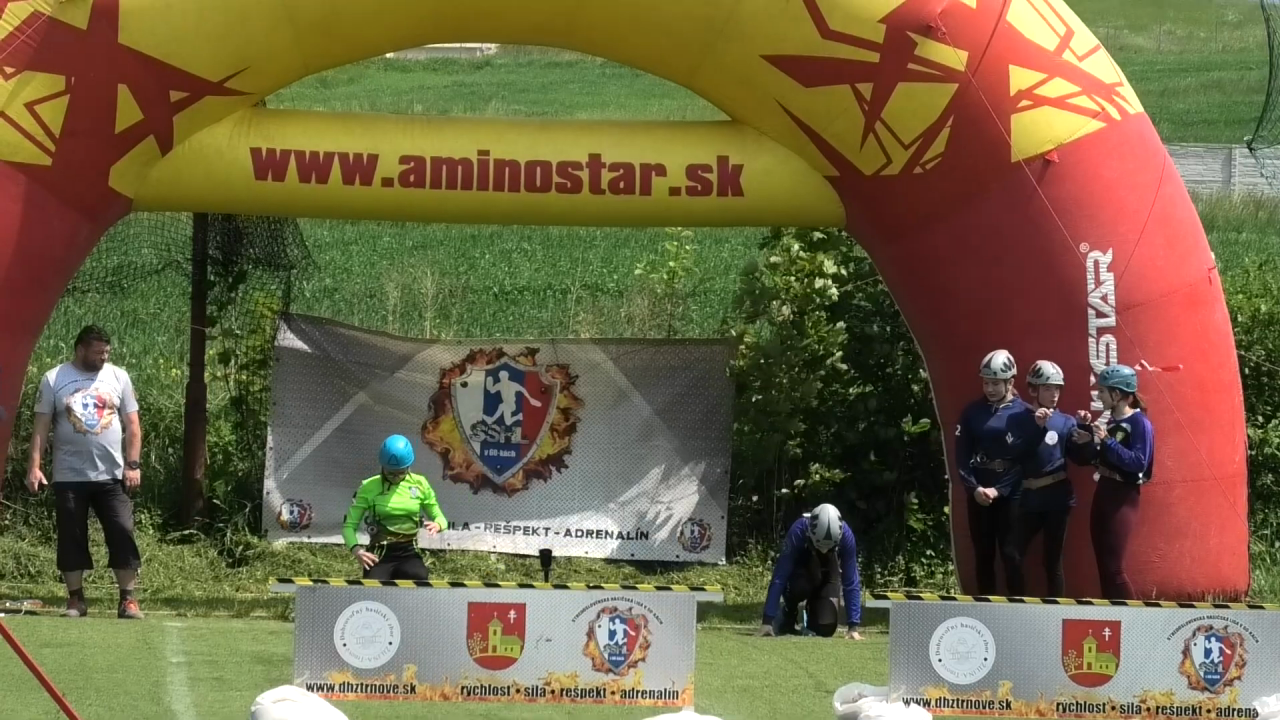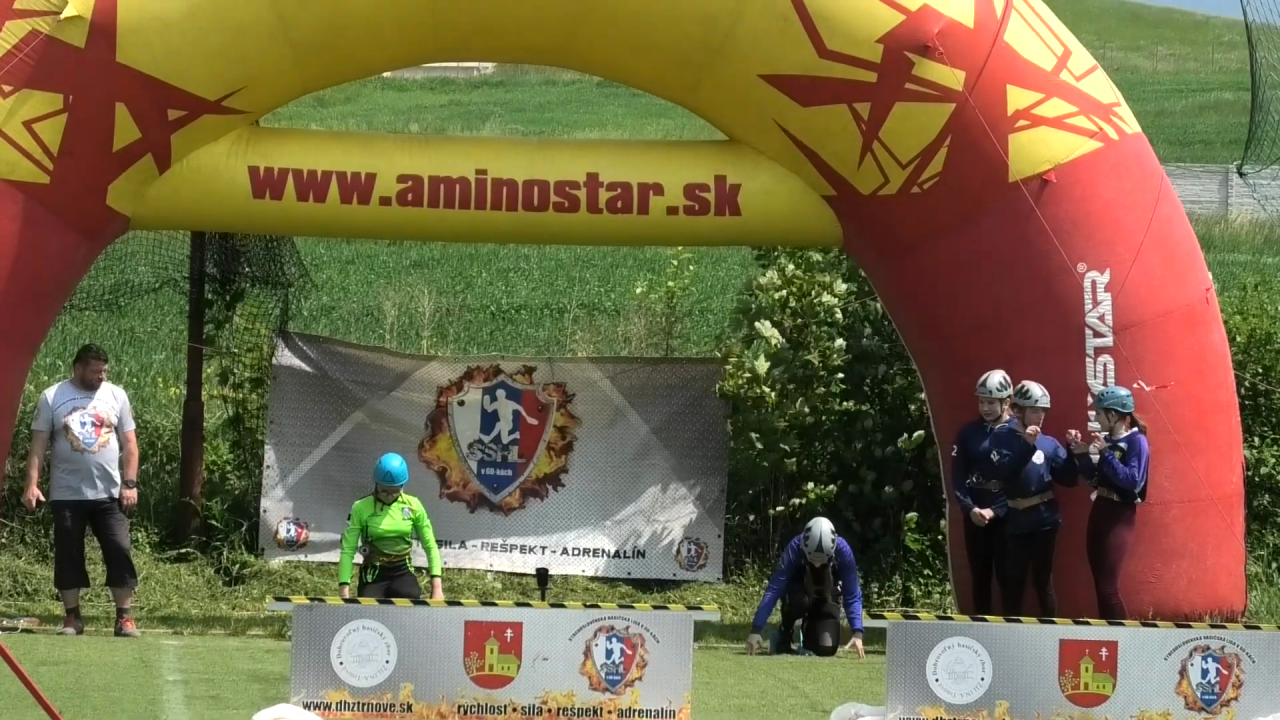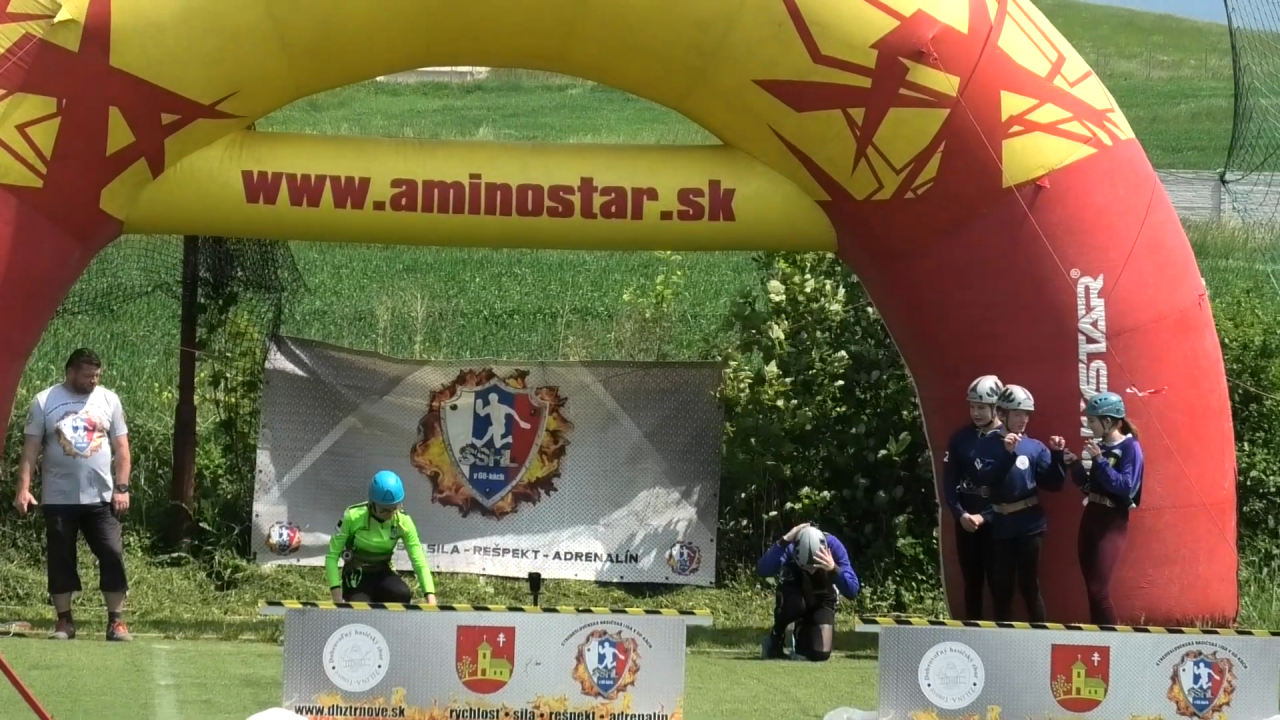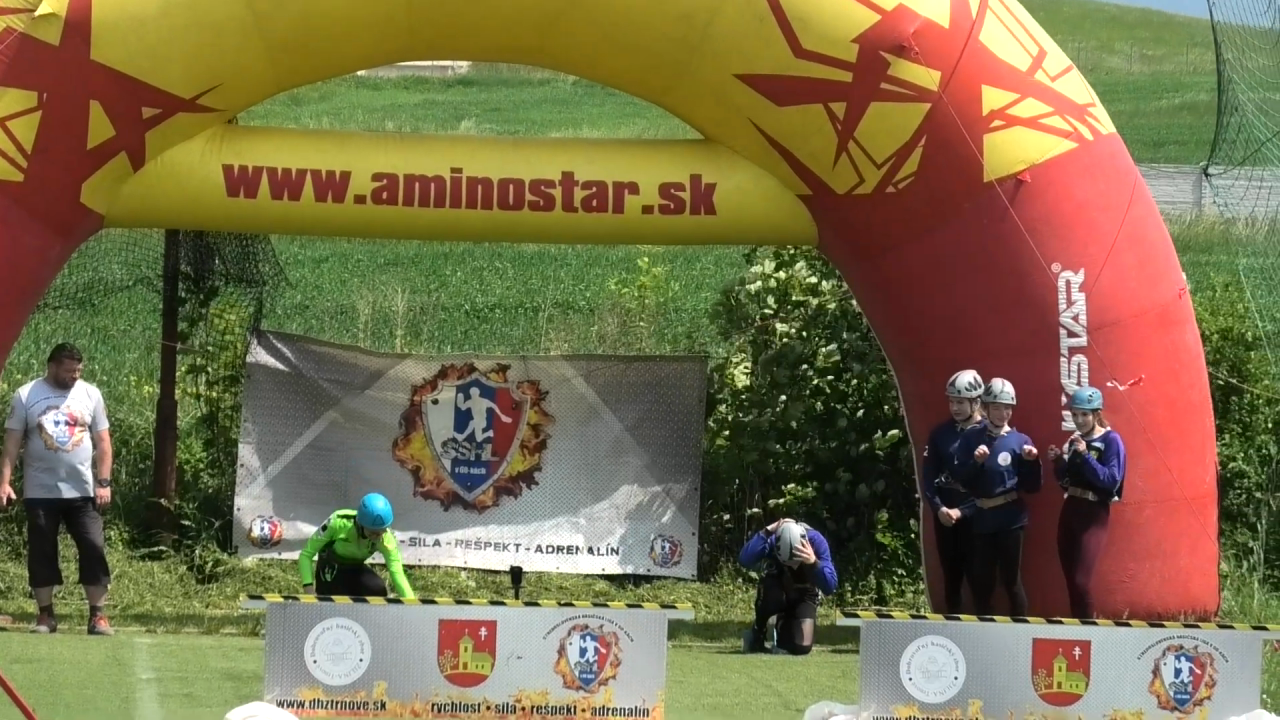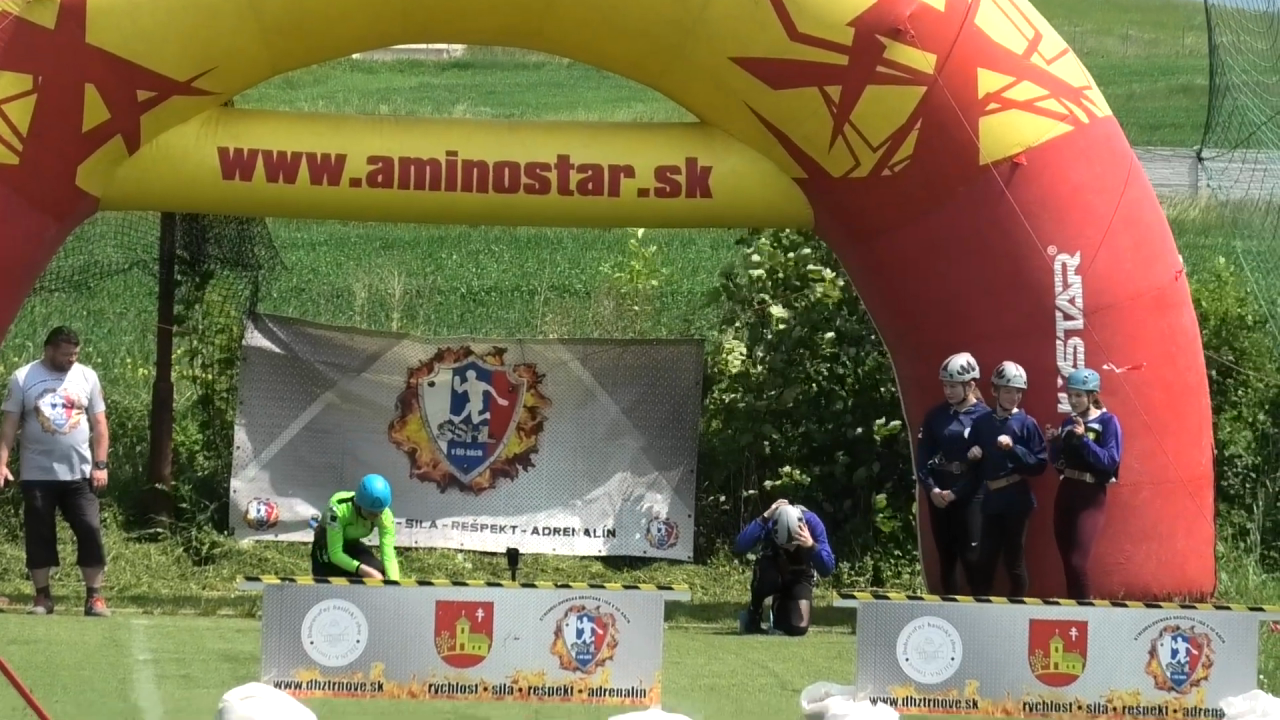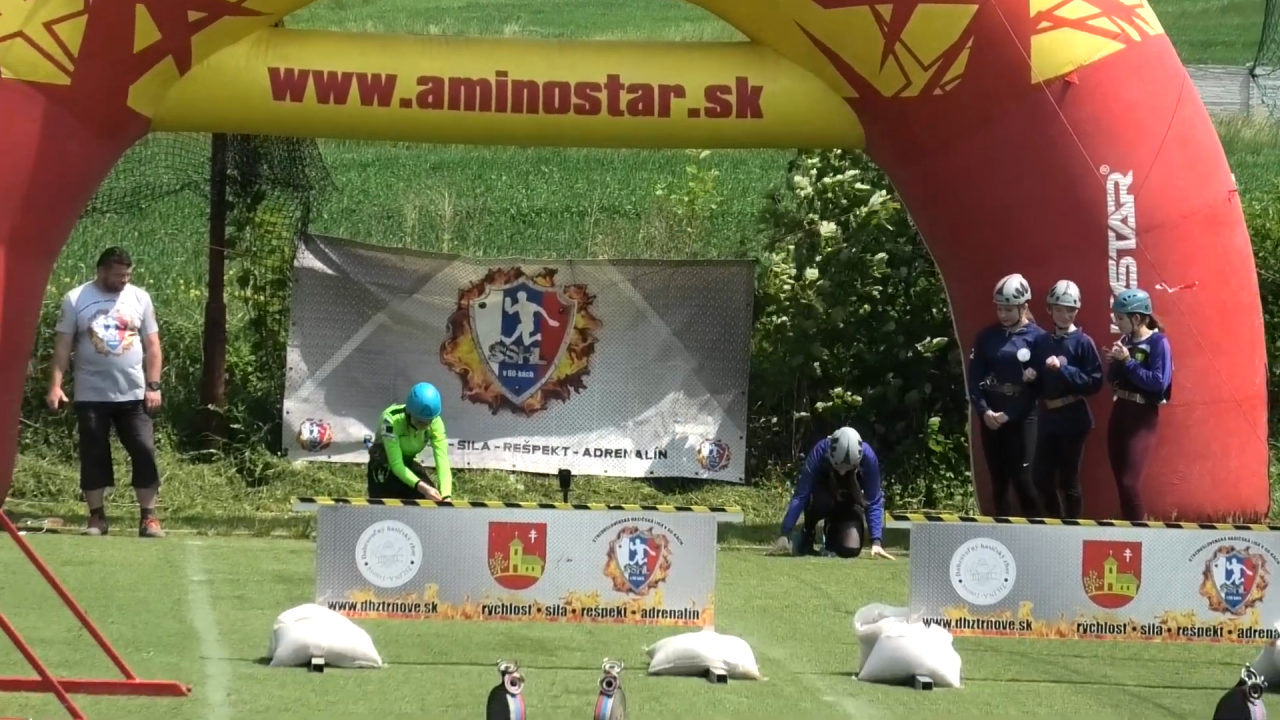
dt=0.4s
person 1, frame 1
left shoulder: (119, 377)
right shoulder: (53, 379)
left elbow: (132, 424)
right elbow: (41, 427)
left wrist: (133, 464)
right wrist: (34, 466)
left hip: (112, 475)
right hip: (69, 477)
left knee: (122, 534)
right knee: (71, 538)
left ankle: (128, 599)
right ankle: (75, 599)
person 1, frame 2
left shoulder: (116, 396)
right shoulder: (52, 397)
left elbow: (129, 443)
right elbow: (38, 444)
left wrist: (130, 484)
right wrist: (31, 484)
left hip: (109, 493)
right hip: (66, 495)
left knee: (119, 552)
right knee: (68, 555)
left ankle: (124, 617)
right ankle: (72, 617)
person 1, frame 3
left shoulder: (109, 400)
right shoulder: (44, 401)
left elbow: (121, 447)
right elbow: (30, 448)
left wrist: (122, 488)
right wrist: (24, 488)
left hip: (101, 498)
right hip: (59, 499)
left knee: (112, 557)
right knee: (60, 559)
left ankle: (116, 621)
right ankle: (64, 621)
person 1, frame 4
left shoulder: (90, 394)
right shoulder: (25, 395)
left elbow: (102, 442)
left wrist: (104, 482)
left hip: (83, 492)
right hip: (40, 493)
left knee: (93, 550)
right knee: (41, 554)
left ankle: (98, 615)
right ankle: (45, 615)
person 1, frame 5
left shoulder: (87, 376)
left elbow: (99, 424)
left wrist: (100, 465)
left hip: (79, 473)
right hip: (36, 475)
left knee: (90, 532)
right knee: (38, 535)
left ankle: (94, 596)
right ankle: (42, 596)
person 1, frame 6
left shoulder: (140, 297)
right shoulder: (75, 299)
left elbow: (152, 345)
right elbow: (63, 346)
left wrist: (153, 386)
right wrist: (55, 385)
left hip: (133, 395)
right hip: (90, 396)
left knee: (144, 453)
right knee: (93, 456)
left ankle: (148, 517)
right ankle: (96, 517)
person 2, frame 1
left shoulder: (1025, 413)
right shoulder: (972, 412)
right elbow: (961, 455)
left wrist: (998, 490)
right wrist: (974, 487)
left hip: (1011, 493)
right hip: (978, 493)
left knee: (1011, 555)
right knee: (983, 555)
person 2, frame 2
right shoulder: (968, 432)
right elbow: (958, 476)
left wrist: (995, 510)
right wrist: (970, 508)
left hip: (1007, 513)
right hip: (974, 513)
left knee: (1007, 575)
right knee: (979, 575)
person 2, frame 3
right shoulder: (961, 438)
right elbow: (949, 481)
left wrist: (984, 516)
right wrist: (960, 514)
right hip: (965, 518)
right knee: (971, 580)
person 2, frame 4
right shoulder: (941, 433)
right elbow: (928, 475)
left wrist: (962, 511)
right wrist: (938, 507)
left hip: (975, 513)
right hip: (944, 513)
right knee: (951, 575)
person 2, frame 5
left shoulder: (985, 417)
right shoulder: (936, 415)
right elbow: (922, 456)
left wrist: (955, 493)
right wrist: (931, 489)
left hip: (969, 495)
right hip: (938, 494)
left knee: (970, 557)
right knee: (946, 557)
person 2, frame 6
left shoulder: (1037, 337)
right shoulder: (987, 335)
right elbow: (973, 377)
left wrist: (1008, 414)
right wrist: (983, 410)
left hip: (1021, 415)
right hip: (990, 413)
left knee: (1020, 477)
right knee: (998, 478)
person 3, frame 1
left shoulder: (1066, 421)
right shoulder: (1021, 419)
right wrist: (1038, 427)
left hip: (1057, 498)
right hip: (1029, 498)
left knee: (1052, 561)
person 3, frame 2
left shoulder: (1050, 443)
right shoulder: (1001, 438)
left elbow: (1069, 478)
right wrist: (1027, 445)
left hip: (1045, 518)
right hip: (1015, 519)
left knee: (1043, 580)
right knee: (1013, 581)
person 3, frame 3
left shoulder: (1035, 447)
left elbow: (1054, 484)
left wrist: (1058, 455)
right wrist: (1008, 453)
left hip: (1030, 523)
right hip: (1000, 524)
left knee: (1029, 585)
right knee: (1001, 586)
person 3, frame 4
left shoulder: (1021, 441)
right shoulder: (971, 438)
left elbow: (1033, 486)
right elbow: (963, 480)
left wrist: (1031, 460)
right wrist: (975, 461)
left hip: (1011, 518)
right hip: (982, 518)
left knee: (1011, 579)
right knee: (982, 579)
person 3, frame 5
left shoulder: (1027, 424)
right shoulder: (982, 422)
left elbow: (1040, 465)
right elbow: (976, 467)
left wrist: (1013, 449)
right wrist: (973, 457)
left hip: (1017, 499)
right hip: (991, 499)
left knee: (1014, 560)
right knee: (985, 559)
person 3, frame 6
left shoulder: (1083, 342)
right shoulder: (1042, 341)
left elbow: (1094, 383)
left wrist: (1062, 369)
right wrist: (1031, 378)
left hip: (1074, 419)
right hip: (1048, 417)
left knee: (1068, 480)
right knee: (1040, 476)
person 4, frame 1
left shoulder: (1139, 421)
right shoulder: (1112, 420)
left elbow: (1139, 463)
left wrist: (1107, 441)
right wrist: (1088, 438)
left hip: (1124, 496)
right hip: (1104, 491)
left knee: (1112, 565)
right knee: (1102, 563)
person 4, frame 2
left shoulder: (1137, 440)
right shoulder: (1108, 440)
left elbow: (1132, 480)
left wrist: (1105, 453)
right wrist: (1081, 454)
left hip: (1120, 515)
right hip: (1099, 511)
left knee: (1108, 585)
right knee: (1099, 583)
person 4, frame 3
left shoulder: (1130, 447)
right shoulder: (1100, 446)
left elbow: (1126, 487)
left wrist: (1100, 460)
right wrist: (1076, 465)
left hip: (1113, 521)
right hip: (1091, 516)
left knee: (1098, 589)
right knee: (1092, 588)
person 4, frame 4
left shoulder: (1111, 440)
right shoulder: (1075, 440)
left elbow: (1112, 480)
left wrist: (1085, 456)
right wrist: (1058, 461)
left hip: (1094, 514)
right hip: (1070, 510)
left knee: (1080, 581)
right knee: (1070, 580)
person 4, frame 5
left shoulder: (1108, 422)
right shoulder: (1068, 422)
left elbow: (1111, 461)
right elbow: (1057, 461)
left wrist: (1083, 438)
right wrist: (1054, 442)
left hip: (1091, 496)
right hip: (1065, 492)
left knee: (1077, 562)
right knee: (1067, 561)
person 4, frame 6
left shoulder: (1158, 342)
right shoulder: (1126, 341)
left elbow: (1159, 382)
left wrist: (1128, 361)
right wrist: (1115, 362)
left hip: (1142, 416)
right hip: (1119, 412)
left knee: (1129, 482)
right knee: (1120, 481)
